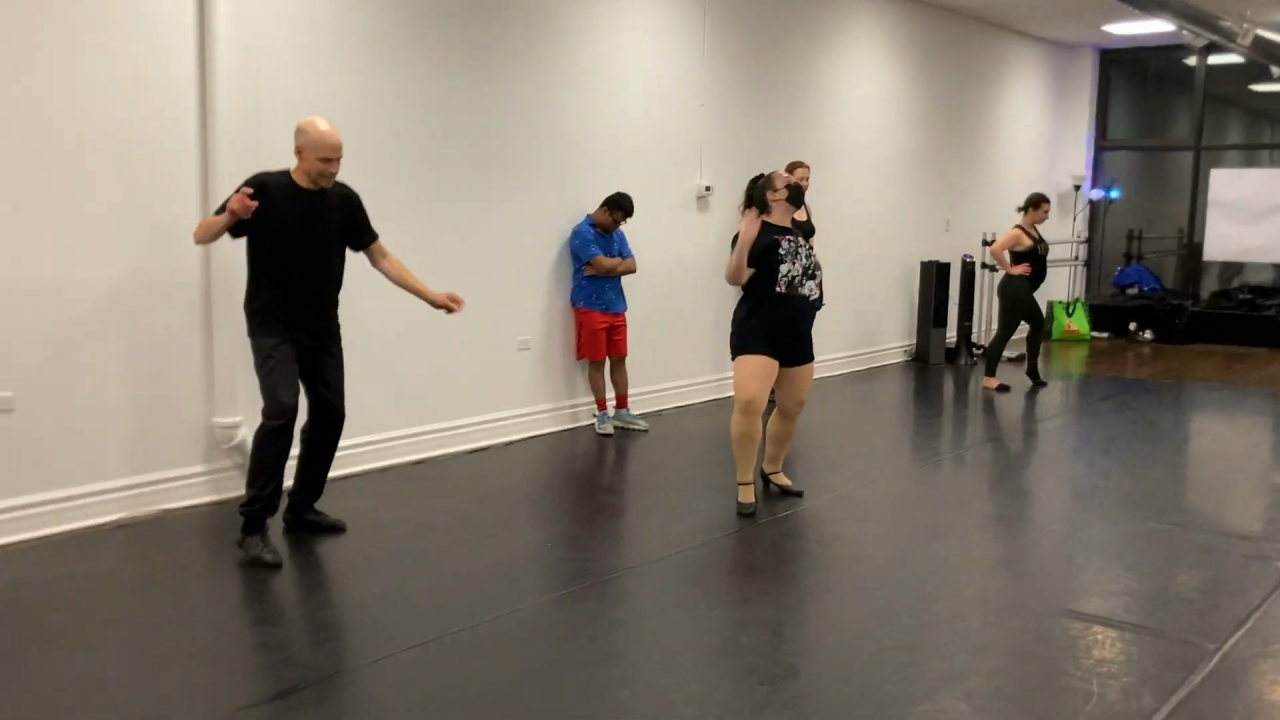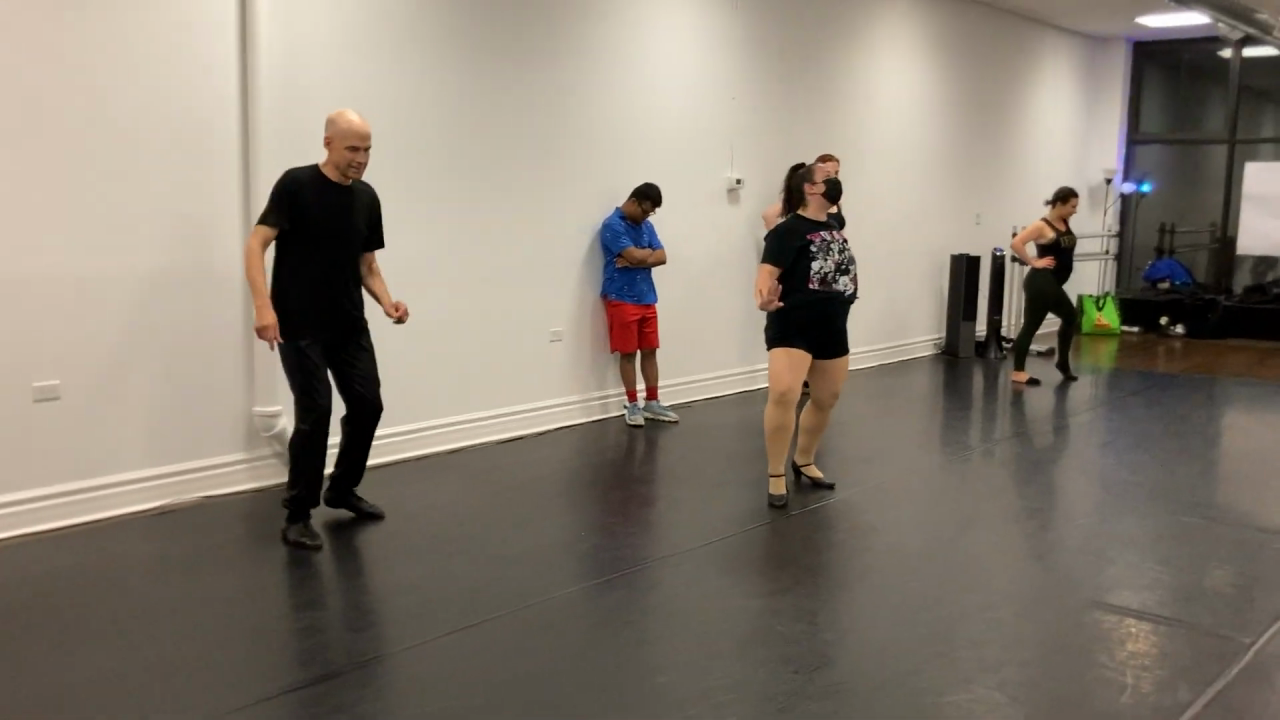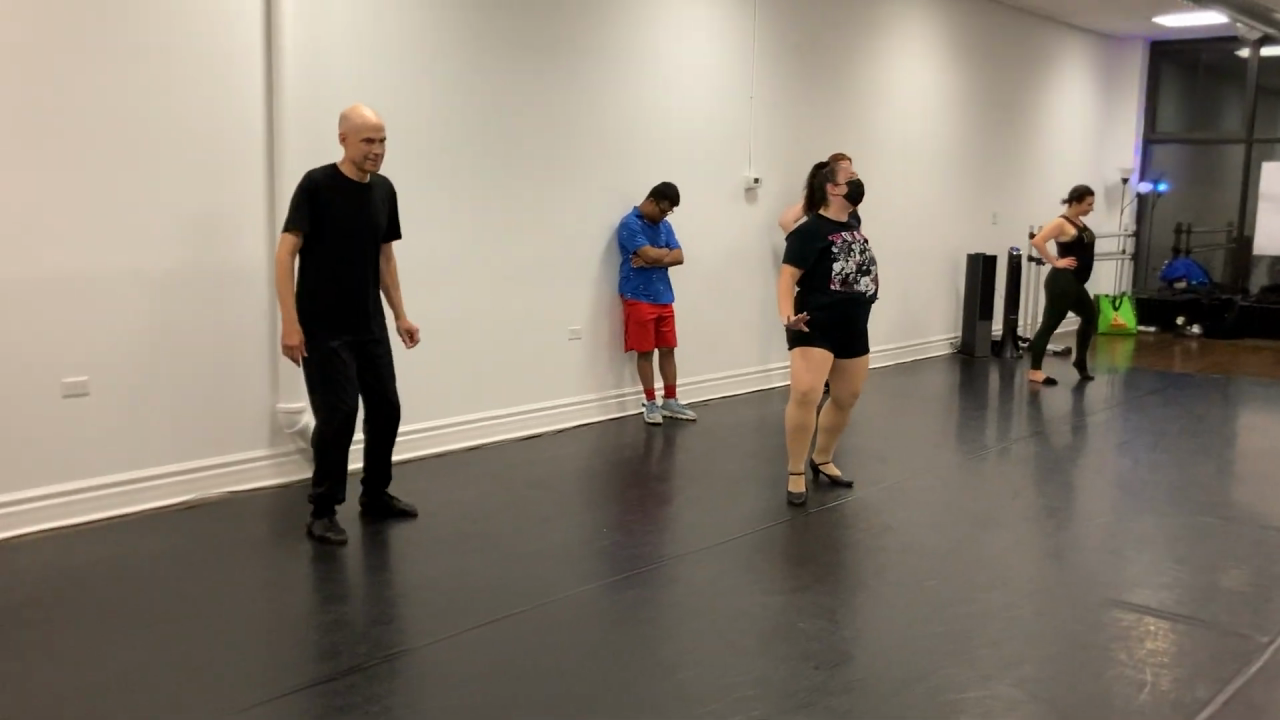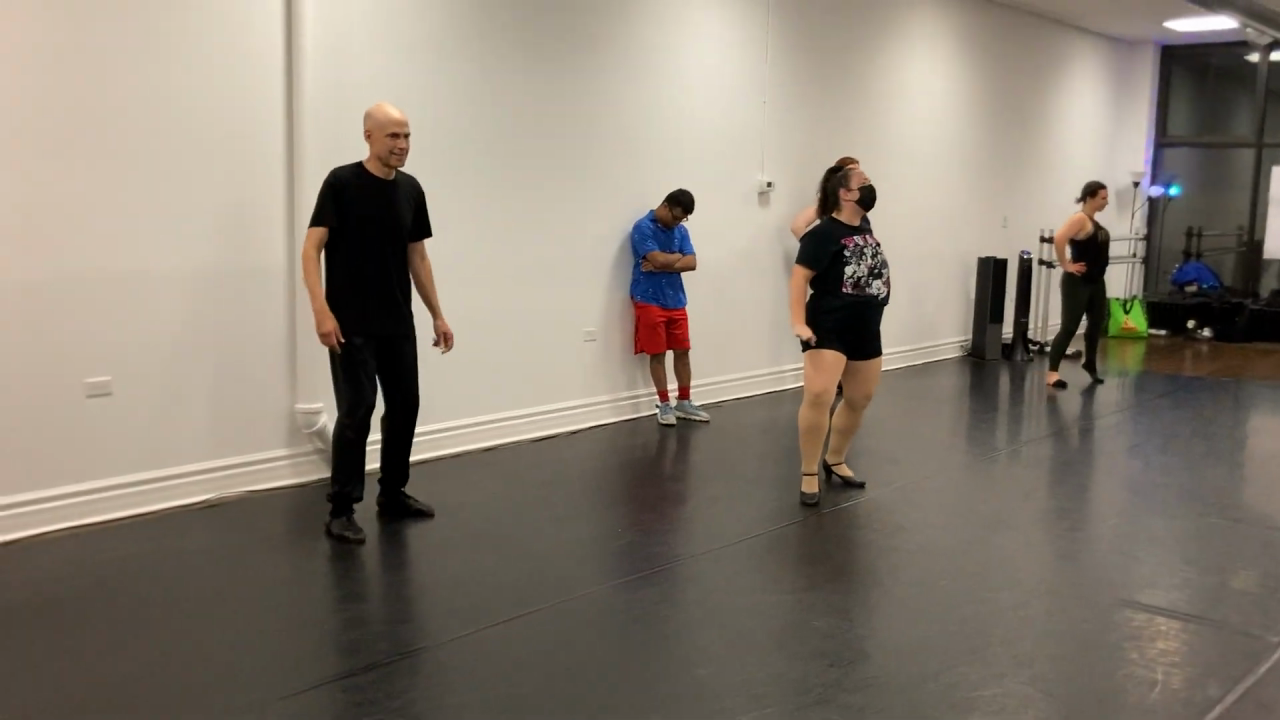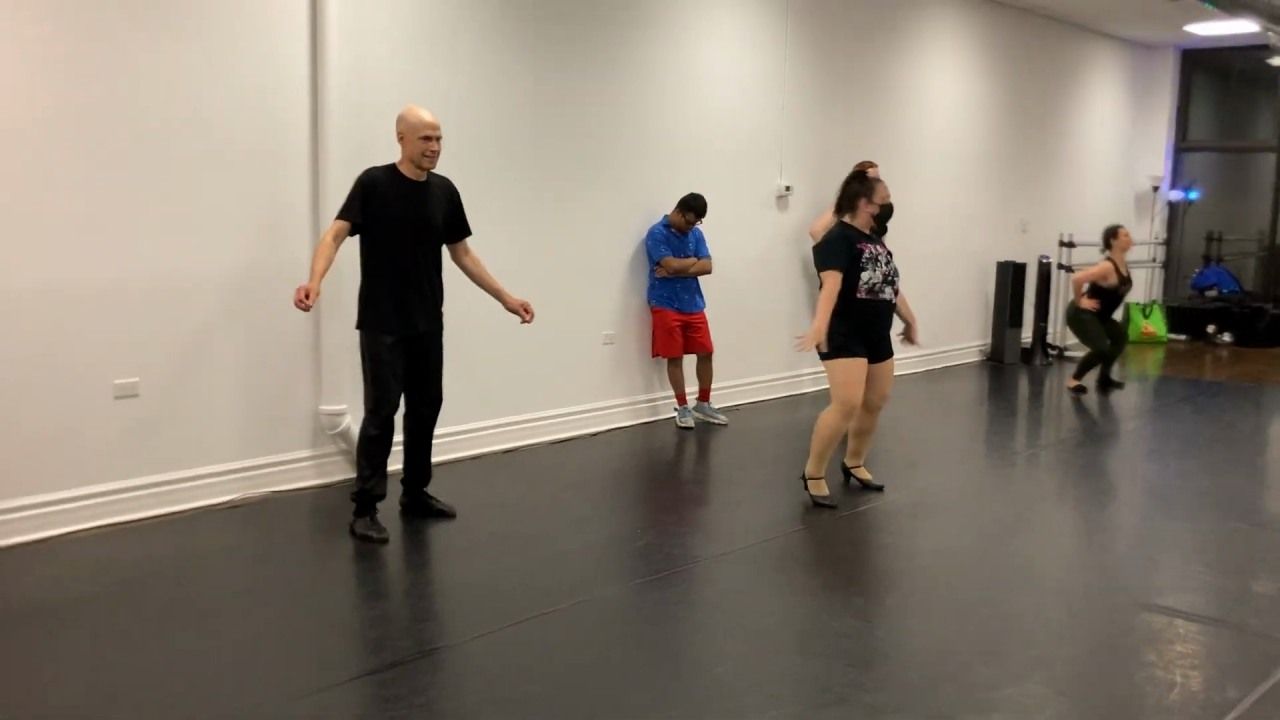
dt=0.4s
person 1, frame 1
left shoulder: (344, 200)
right shoulder: (264, 189)
left elbow: (381, 257)
right elbow: (202, 235)
left wrist: (430, 296)
right wrist: (230, 215)
left hip: (322, 330)
right hip: (272, 328)
left knee: (328, 415)
right knee: (280, 412)
left ankle: (301, 508)
right ankle: (253, 526)
person 1, frame 2
left shoulder: (367, 197)
right shoulder: (296, 184)
right elbow: (257, 244)
left wrist: (388, 302)
right wrist: (263, 306)
left hip: (350, 326)
right hip: (300, 328)
left knee: (367, 405)
right knee: (315, 413)
left ankle: (342, 488)
right ankle: (297, 515)
person 1, frame 3
left shoulder: (384, 190)
right shoulder: (316, 185)
right elbow: (286, 254)
left wrist: (400, 315)
right wrist: (290, 323)
left hip: (370, 327)
right hip: (324, 329)
left knee: (385, 409)
right knee: (337, 415)
left ankle: (375, 494)
right ankle: (323, 511)
person 1, frame 4
left shoulder: (411, 189)
right shoulder: (341, 182)
left elbow: (417, 256)
right elbow: (312, 248)
left wrist: (437, 316)
right wrist: (322, 311)
left hip: (398, 324)
right hip: (351, 325)
left knee: (404, 406)
right knee: (356, 412)
left ankle: (392, 493)
right ankle: (341, 510)
person 1, frame 5
left shoulder: (444, 191)
right shoulder: (374, 183)
left elbow: (463, 254)
right elbow: (335, 234)
left wrist: (505, 298)
right wrist: (315, 282)
left hip: (427, 323)
right hip: (382, 324)
left knee: (426, 407)
right knee: (381, 411)
left ankle: (415, 493)
right ankle: (364, 509)
person 2, frame 1
left shoulder: (796, 233)
right shoulder: (759, 235)
right elbow: (734, 277)
right wrist: (744, 242)
left hip: (797, 336)
right hip: (756, 333)
left knee: (793, 407)
right knee: (749, 401)
left ankle: (773, 470)
right ankle: (745, 484)
person 2, frame 2
left shoulder: (833, 227)
right shoulder: (788, 231)
right elbow: (766, 275)
right wrist: (764, 300)
left hip: (832, 329)
right hip: (792, 328)
left knee: (827, 398)
right knee: (783, 393)
left ankle: (804, 461)
right ankle: (776, 476)
person 2, frame 3
left shoulder: (853, 225)
right shoulder: (810, 231)
right elbow: (788, 276)
right wrist: (787, 314)
left hip: (852, 328)
right hip: (815, 328)
left knee: (847, 398)
right knee: (805, 393)
left ankle: (822, 460)
right ankle: (795, 474)
person 2, frame 4
left shoulder: (865, 229)
right shoulder: (824, 233)
right elbow: (799, 277)
right wrist: (799, 323)
left hip: (865, 330)
right hip: (828, 330)
left knee: (860, 399)
right knee: (819, 395)
left ankle: (835, 461)
right ankle: (809, 474)
person 2, frame 5
left shoulder: (874, 238)
right shoulder: (839, 239)
left elbow: (889, 284)
right elbow: (831, 285)
left wrist: (909, 320)
right wrist: (819, 327)
left hip: (876, 334)
right hip: (843, 335)
left knee: (875, 402)
right knee: (847, 404)
left ankle: (853, 464)
right ankle: (813, 474)
person 3, frame 1
left shoulder: (617, 234)
right shoulder: (582, 233)
left elbow: (631, 266)
right elbow: (604, 264)
left wrist: (604, 269)
right wrist: (618, 261)
left hip: (616, 306)
right hip: (591, 307)
left knee: (619, 359)
right knee: (597, 361)
left ankle: (622, 411)
right ankle: (602, 414)
person 3, frame 2
left shoulder: (646, 225)
right shoulder: (612, 225)
left elbow: (661, 257)
right elbow: (635, 255)
left wrist: (634, 261)
right wrist: (648, 252)
left hip: (647, 297)
right hip: (622, 299)
left knee: (650, 351)
right knee: (628, 353)
left ankle: (652, 403)
right ankle: (633, 405)
person 3, frame 3
left shoulder: (664, 225)
right shoulder: (629, 224)
left elbow: (678, 257)
right elbow: (650, 254)
left wrist: (652, 259)
right wrist: (665, 252)
left hip: (664, 297)
right hip: (638, 298)
left knee: (668, 350)
right knee: (645, 352)
left ankle: (670, 401)
right ankle: (651, 404)
person 3, frame 4
left shoulder: (681, 231)
right shoulder: (643, 227)
left elbow: (691, 263)
right elbow: (658, 259)
left wrist: (662, 266)
right wrist: (677, 257)
left hip: (676, 300)
right hip: (649, 301)
left knee: (682, 351)
right knee: (657, 354)
left ankle: (684, 403)
right ankle: (664, 405)
person 3, frame 5
left shoulder: (696, 234)
right shoulder: (657, 234)
left elbow: (707, 267)
right elbow: (671, 265)
left wrist: (677, 269)
right wrist: (693, 261)
left hip: (694, 304)
right hip: (666, 306)
left knee: (705, 353)
right knee: (674, 357)
left ankle: (703, 404)
right ankle: (682, 408)
person 4, frame 1
left shoulder: (1033, 229)
right shoulder: (1017, 233)
right elbow: (995, 249)
right wrist: (1010, 269)
left hip: (1024, 291)
right hip: (1015, 289)
left knee: (1038, 325)
right knee: (1005, 332)
left ankle: (1032, 370)
right ankle: (989, 377)
person 4, frame 2
left shoulder: (1065, 223)
right shoulder: (1042, 225)
right elbow: (1016, 243)
right wrist: (1033, 263)
left hip: (1054, 285)
right hip: (1041, 284)
left knee: (1070, 317)
right knee: (1031, 325)
left ankle: (1063, 364)
right ankle: (1018, 372)
person 4, frame 3
left shoulder: (1078, 222)
right shoulder: (1061, 223)
right elbow: (1037, 241)
right wrist: (1055, 262)
left hip: (1076, 283)
right hip: (1062, 282)
left knee: (1090, 317)
right knee: (1049, 325)
left ankle: (1080, 362)
right ankle: (1035, 371)
person 4, frame 4
left shoulder: (1093, 220)
right shoulder: (1079, 218)
right elbow: (1059, 239)
right wrist: (1066, 265)
left hip: (1096, 282)
right hip: (1077, 282)
left knee: (1097, 322)
right knee: (1069, 327)
left ankle: (1090, 365)
right ankle: (1052, 373)
person 4, frame 5
left shoulder: (1122, 262)
right shoulder: (1107, 267)
right elbow: (1077, 279)
right wrist: (1079, 302)
left hip: (1100, 315)
right hip: (1081, 314)
left knee: (1120, 337)
right knee: (1102, 349)
left ankle: (1104, 378)
right ankle: (1074, 380)
